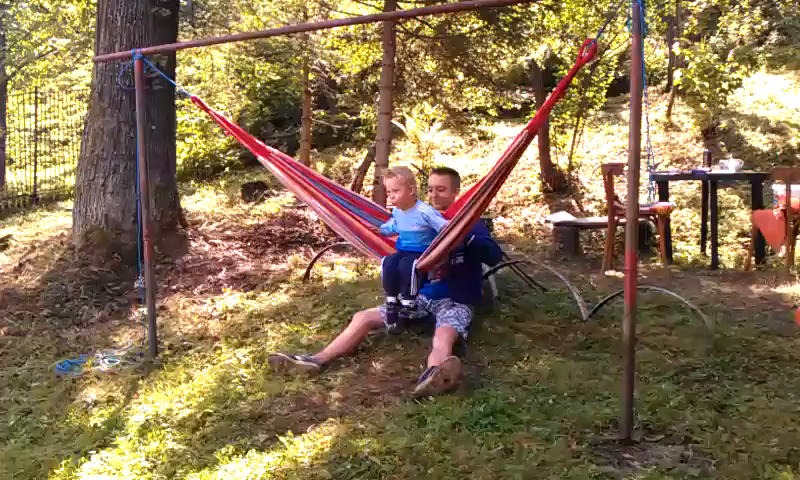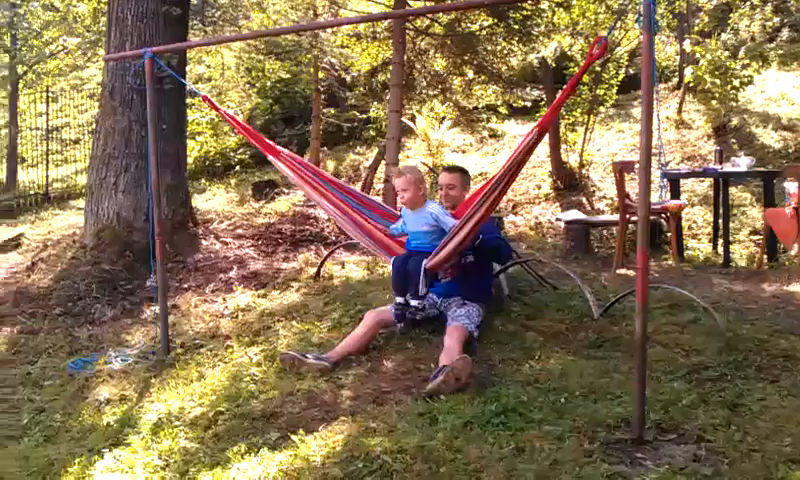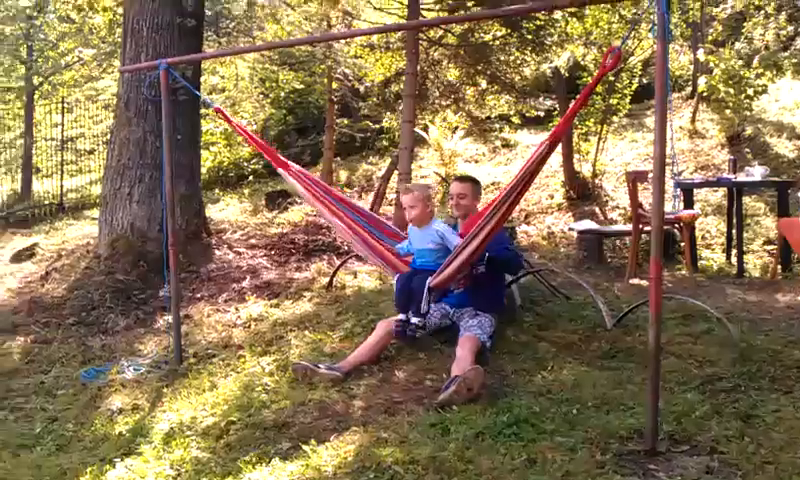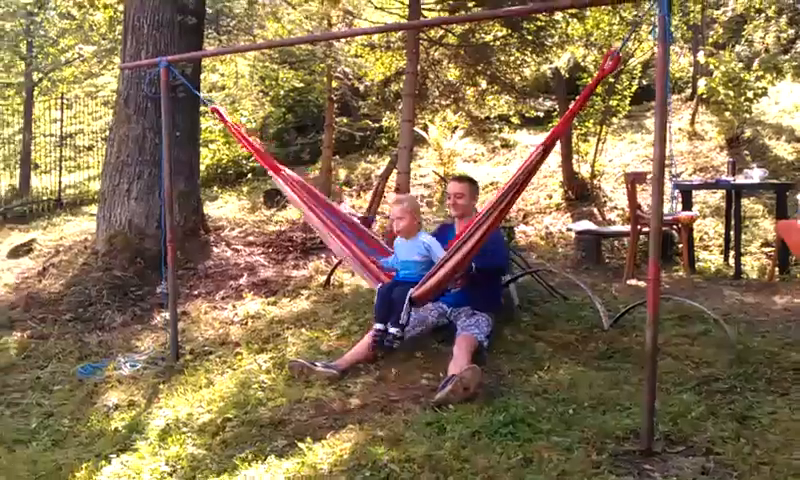
dt=0.1s
person 1, frame 1
left shoulder: (471, 224)
left elbow: (494, 255)
left wrist: (464, 236)
left hip: (456, 300)
right hip: (421, 295)
left knee: (444, 337)
right knee: (363, 317)
left ankle: (436, 375)
right ankle: (317, 360)
person 1, frame 2
left shoulder: (481, 222)
left elbow: (504, 254)
left wrist: (472, 236)
left hip: (467, 298)
right hip: (432, 294)
left knee: (455, 336)
right knee: (374, 316)
left ankle: (447, 374)
right ankle: (328, 359)
person 1, frame 3
left shoulder: (493, 233)
left elbow: (514, 263)
left wrist: (481, 252)
left hip: (479, 308)
right hip: (444, 304)
left knee: (466, 346)
right knee: (385, 326)
left ankle: (458, 385)
right ankle: (339, 369)
person 1, frame 4
left shoulder: (489, 233)
right shoulder: (443, 232)
left elbow: (501, 264)
left wrist: (468, 264)
left hip: (475, 308)
right hip: (441, 303)
left knee: (464, 346)
left ankle: (454, 383)
right ankle: (336, 367)
person 2, frame 1
left shoulder: (424, 212)
right shoulder: (396, 211)
right wrist: (379, 230)
left hip: (423, 254)
right hip: (403, 251)
left knee: (406, 266)
right knee: (388, 263)
left ankle: (407, 306)
right ankle: (392, 302)
person 2, frame 2
left shoulder: (434, 211)
right shoulder: (405, 211)
right wrist: (387, 230)
left hip: (433, 254)
right hip: (412, 252)
left knee: (416, 266)
right knee: (398, 263)
left ankle: (416, 306)
right ankle: (400, 302)
person 2, frame 3
left shoulder: (440, 229)
right shoulder: (411, 229)
right wrist: (393, 249)
left hip: (437, 271)
right hip: (417, 268)
left knee: (419, 283)
right knee: (402, 280)
left ankle: (416, 323)
right ankle: (402, 319)
person 2, frame 4
left shoulder: (426, 242)
right shoulder: (398, 242)
right wrist: (380, 263)
left hip: (420, 284)
right hip: (401, 280)
left knee: (400, 294)
right knee: (384, 290)
left ankle: (395, 333)
right ankle: (380, 330)
